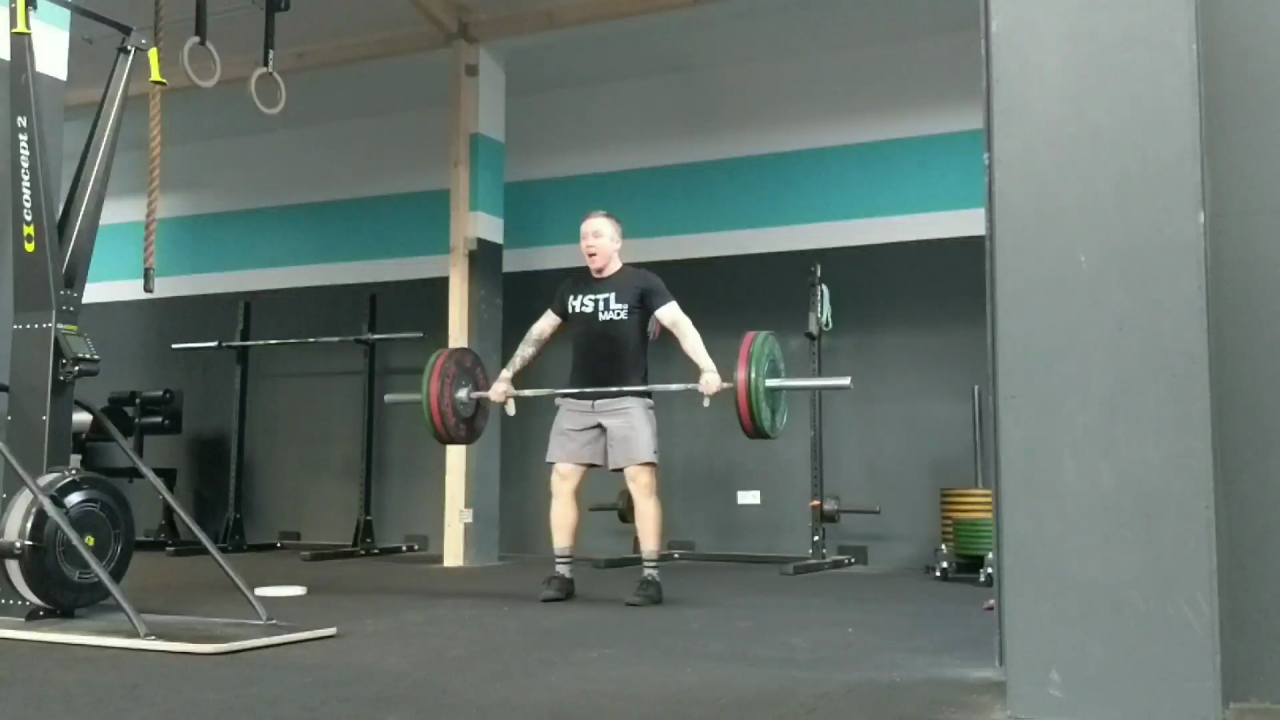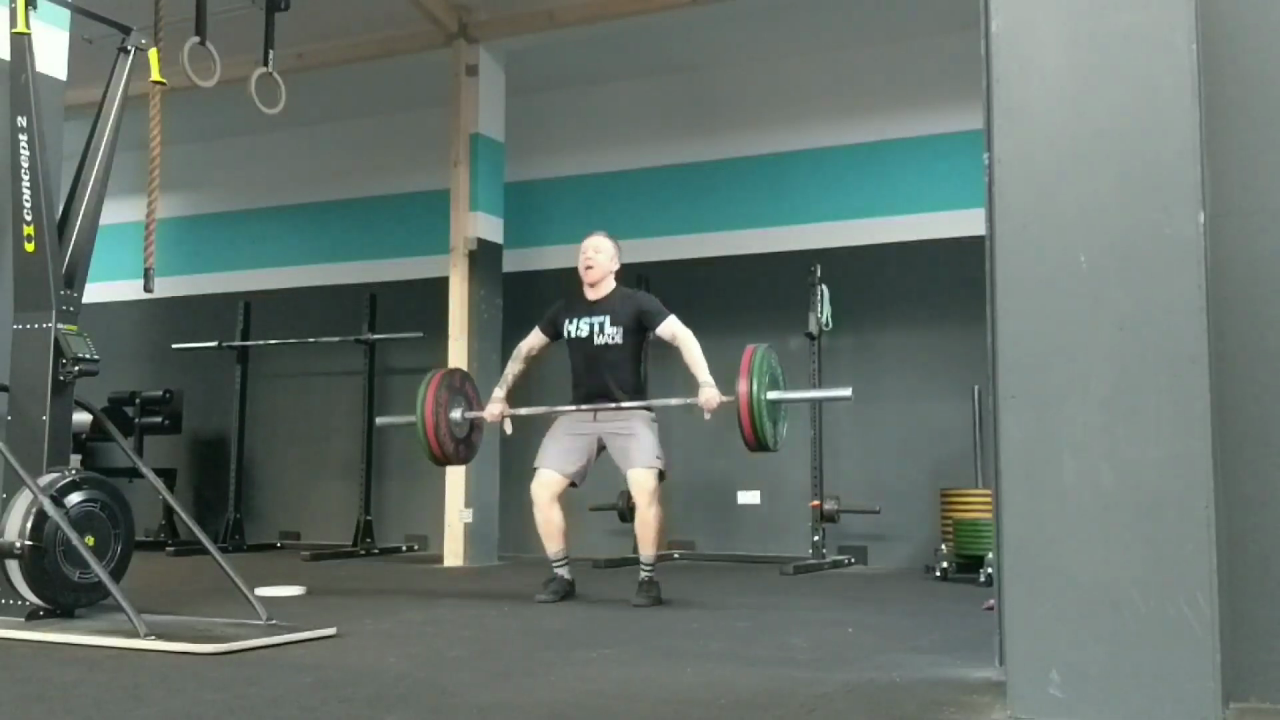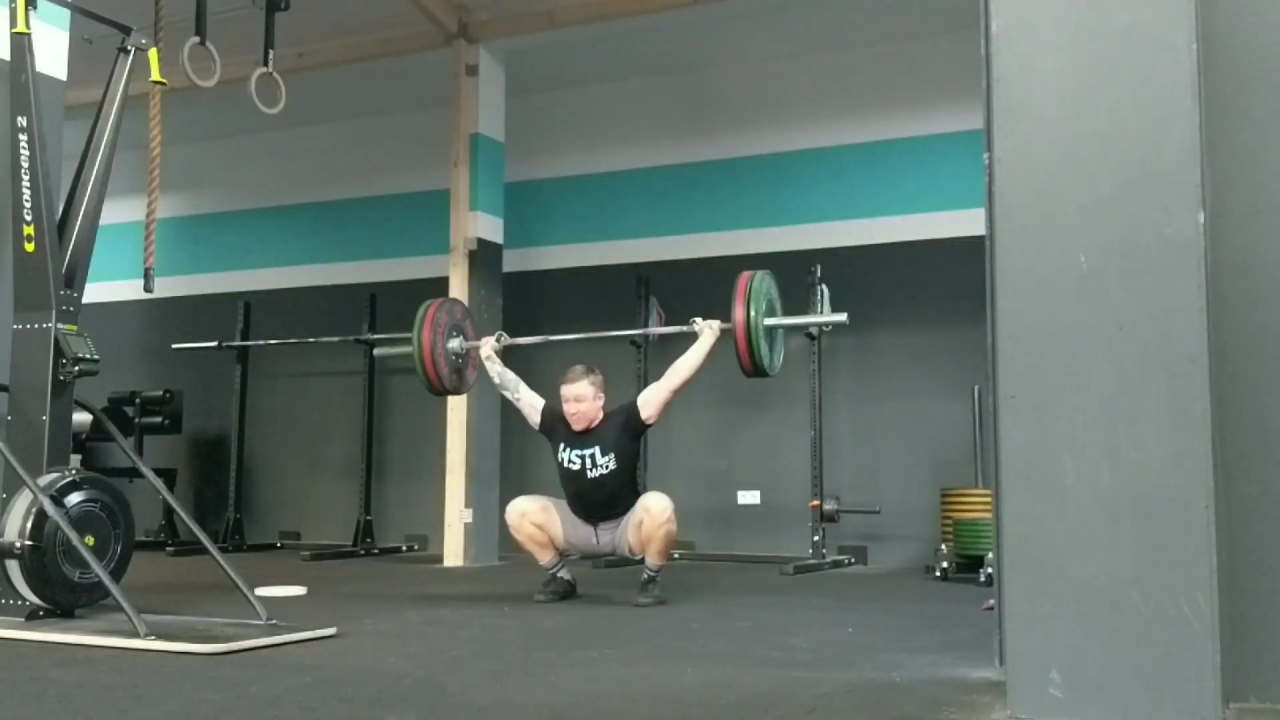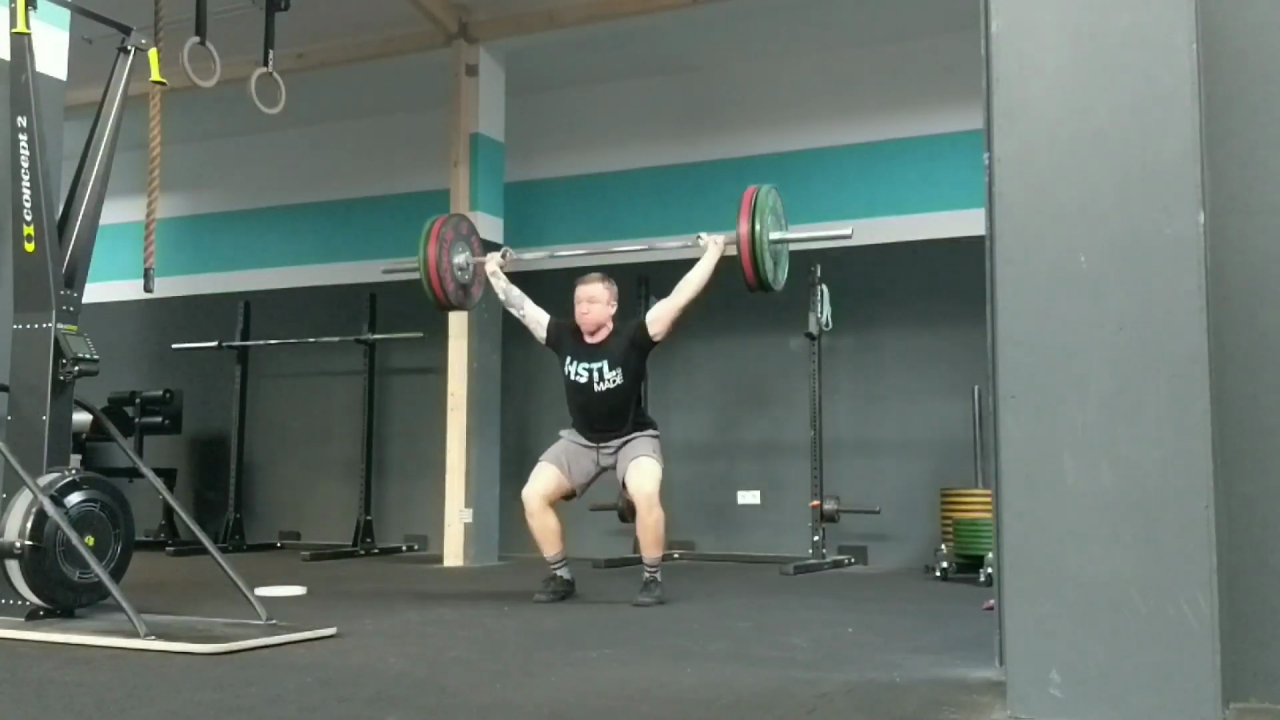
dt=1s
person 1, frame 1
left shoulder: (642, 282)
right shoulder: (572, 286)
left elbow: (678, 322)
right elbow: (539, 332)
left wrist: (707, 368)
right wrist: (506, 375)
left hip: (627, 399)
right hip: (577, 400)
left knee: (641, 482)
right knee: (562, 481)
left ankle: (650, 577)
right ankle: (562, 574)
person 1, frame 2
left shoulder: (635, 302)
right shoulder: (564, 309)
left elbow: (682, 337)
right elbow: (526, 348)
left wrist: (706, 384)
right wrist: (499, 395)
left hip: (629, 413)
right hip: (579, 414)
left knee: (645, 490)
right knee: (542, 490)
left ankle: (648, 578)
right ankle: (561, 575)
person 1, frame 3
left shoulder: (624, 423)
right shoulder: (555, 423)
left elbow: (670, 382)
right elbow: (515, 389)
left wrist: (707, 337)
right wrist: (488, 355)
left hip: (625, 526)
right hip: (579, 527)
left knee: (659, 506)
right knee: (518, 511)
left ankle: (650, 581)
right ankle: (560, 577)
person 1, frame 4
left shoulder: (632, 338)
right shoulder: (563, 337)
left elbow: (679, 298)
right elbow: (521, 307)
left wrist: (712, 252)
right wrist: (494, 271)
left hip: (632, 437)
right hip: (581, 440)
left knee: (645, 494)
right knee: (533, 495)
left ankle: (652, 579)
right ankle: (561, 576)
